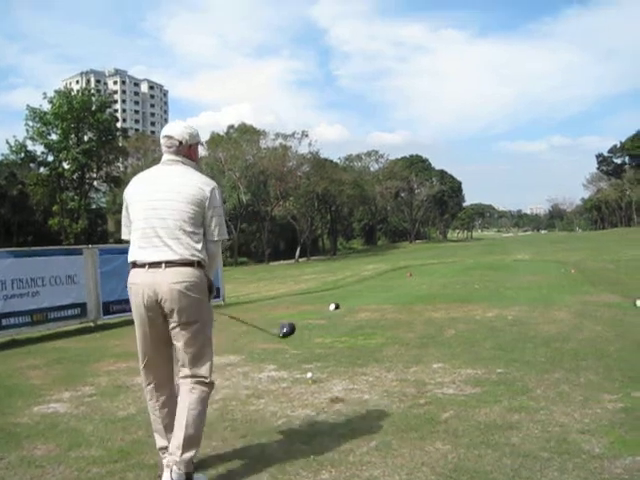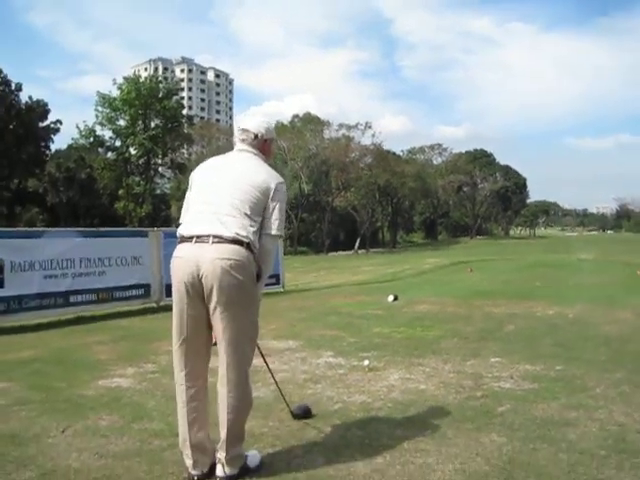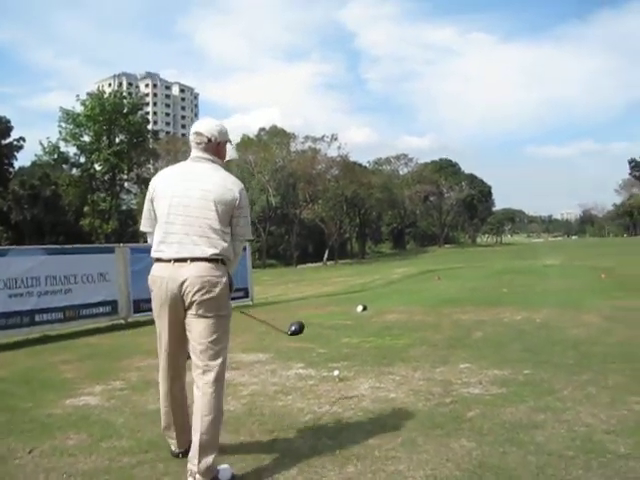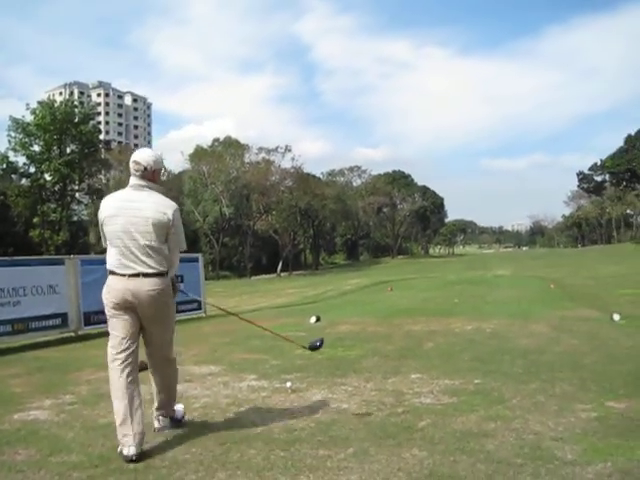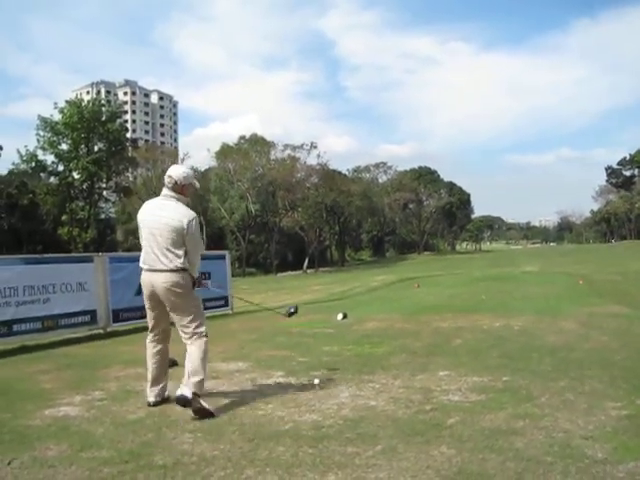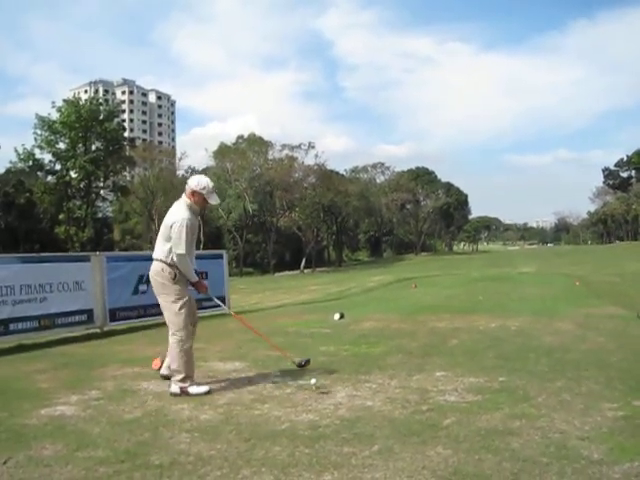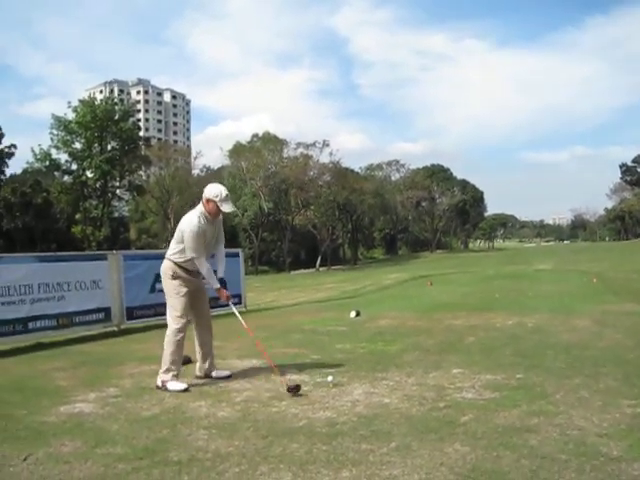
dt=0.7s
person 1, frame 1
left shoulder: (136, 184)
right shoulder: (205, 186)
left elbow: (129, 238)
right elbow: (214, 246)
right wrist: (204, 278)
left hip: (140, 279)
right hip: (184, 279)
left knee: (155, 375)
right knee: (195, 374)
person 1, frame 2
left shoulder: (204, 167)
right shoulder: (271, 179)
right elbow: (269, 241)
right wrist: (256, 283)
left hip: (184, 255)
right hip: (230, 260)
left knee: (188, 366)
right knee: (233, 365)
person 1, frame 3
left shoulder: (161, 178)
right shoulder: (233, 186)
left elbow: (150, 232)
right elbow: (238, 242)
left hip: (163, 273)
right hip: (207, 275)
left knee: (170, 366)
right knee: (208, 372)
left ankle: (179, 441)
person 1, frame 4
left shoulder: (107, 204)
right shoulder: (167, 207)
left elbow: (108, 244)
right elbow: (174, 253)
left hip: (117, 285)
right hip: (155, 286)
left knee: (121, 361)
right knee: (161, 355)
left ankle: (130, 441)
right ankle: (164, 414)
person 1, frame 5
left shoulder: (145, 209)
right shoulder: (187, 216)
right elbow: (194, 254)
right wrist: (193, 276)
left hip: (148, 277)
right hip: (175, 280)
left knee: (156, 336)
right knee: (196, 335)
left ankle: (155, 392)
right ankle: (189, 391)
person 1, frame 6
left shoulder: (189, 210)
right shoulder: (182, 217)
right elbow: (180, 256)
left wrist: (193, 276)
right wrist: (195, 280)
left hip: (171, 273)
right hip: (167, 274)
left knee: (188, 321)
right knee: (181, 328)
left ankle: (171, 367)
right ankle: (181, 383)
person 1, frame 7
left shoulder: (215, 218)
right shoulder: (193, 223)
left elbow: (219, 247)
right elbow: (199, 259)
left wrist: (221, 278)
right wrist: (217, 287)
left hip: (193, 273)
right hip: (175, 272)
left knee: (203, 321)
right knee: (178, 323)
left ankle: (205, 368)
right ankle: (166, 377)
